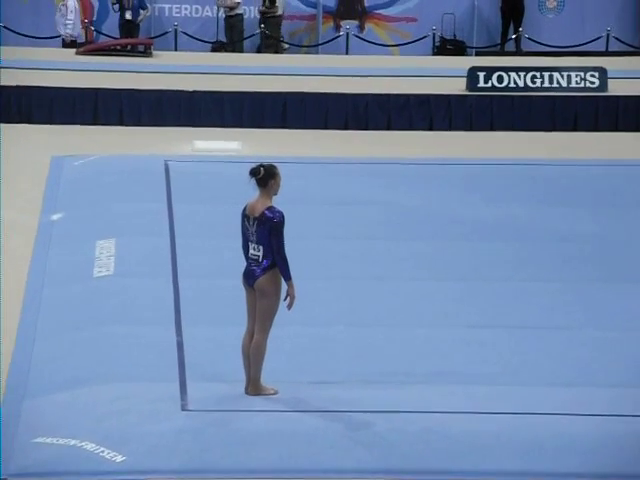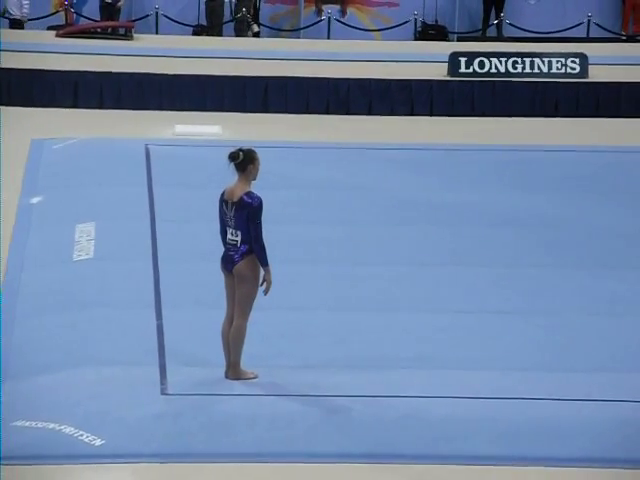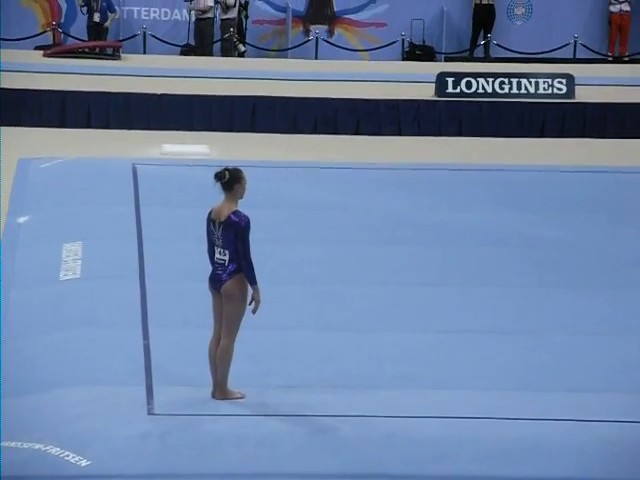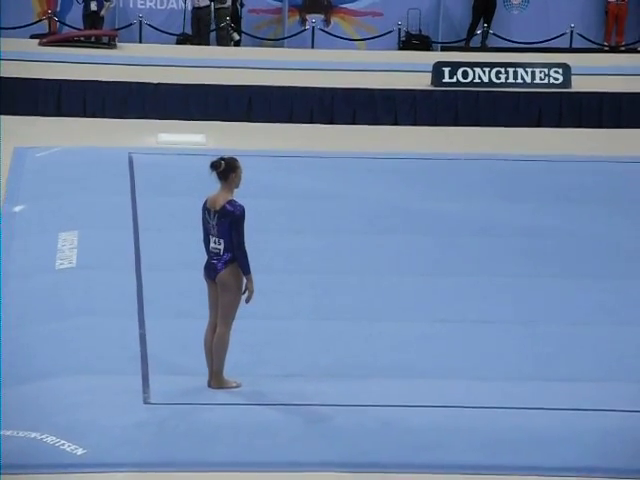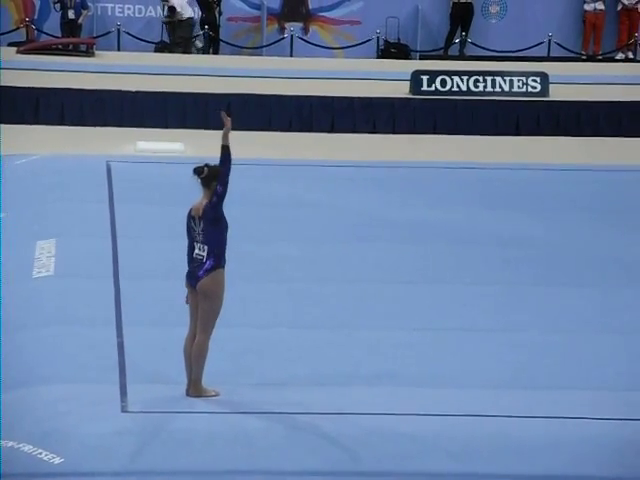
dt=1s
person 1, frame 1
left shoulder: (246, 209)
right shoulder: (275, 215)
right elbow: (279, 253)
right wrist: (290, 284)
left hip: (249, 273)
right hip: (266, 277)
left knee: (250, 329)
right knee: (261, 333)
left ankle: (249, 382)
right ankle: (255, 385)
person 1, frame 2
left shoulder: (224, 195)
right shoulder: (253, 200)
left elbow: (223, 231)
right elbow: (257, 239)
right wrist: (267, 270)
left hip: (227, 258)
right hip: (245, 262)
left knee: (230, 315)
right knee: (241, 318)
left ankle: (229, 366)
right ankle: (235, 369)
person 1, frame 3
left shoulder: (211, 214)
right shoulder: (240, 219)
left elbow: (210, 250)
right elbow: (245, 257)
right wrist: (255, 288)
left hip: (215, 277)
right hip: (233, 281)
left knee: (217, 334)
right knee: (228, 337)
left ankle: (216, 386)
right ankle: (222, 389)
person 1, frame 4
left shoulder: (207, 203)
right shoulder: (235, 209)
left elbow: (206, 239)
right elbow: (239, 247)
right wrist: (249, 279)
left hip: (211, 267)
right hip: (228, 271)
left knee: (213, 323)
right knee: (224, 326)
left ankle: (212, 375)
right ankle: (218, 378)
person 1, frame 5
left shoulder: (193, 211)
right shoulder: (213, 210)
left elbow: (191, 249)
right elbow: (227, 176)
right wrist: (224, 139)
left hip: (194, 275)
right hip: (210, 278)
left knee: (193, 332)
right knee: (204, 334)
left ankle: (191, 383)
right ankle: (197, 386)
